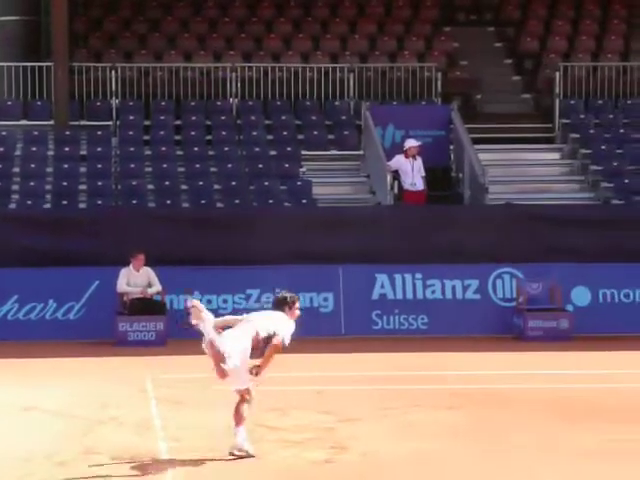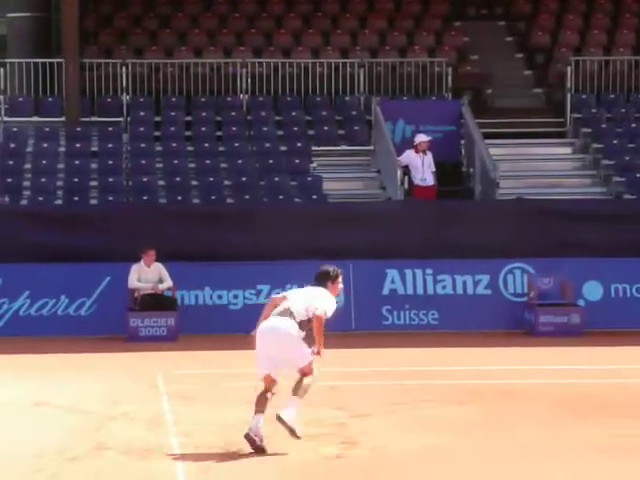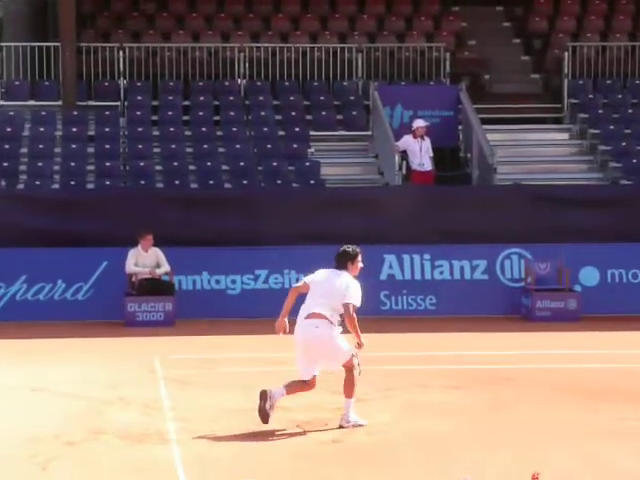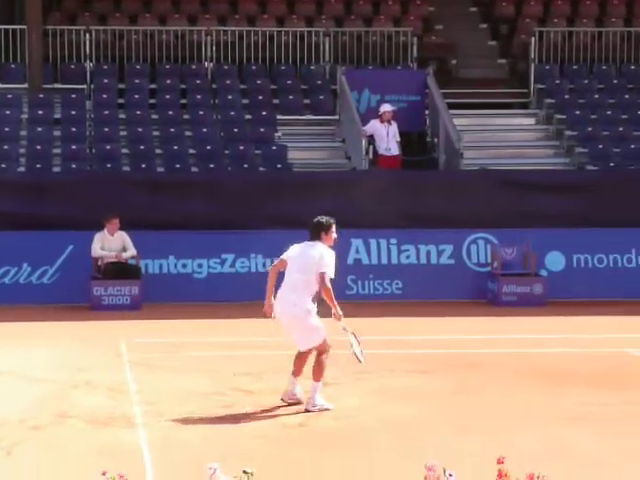
dt=0.2s
person 1, frame 1
left shoulder: (258, 314)
right shoulder: (287, 324)
left elbow: (229, 319)
right elbow: (276, 344)
right wrist: (261, 366)
right hip: (240, 341)
left knee: (246, 396)
right knee: (224, 374)
left ankle: (240, 442)
right ankle: (202, 316)
person 1, frame 2
left shoulder: (302, 291)
right shoulder: (328, 299)
left elbow: (274, 300)
right elbow: (318, 318)
left wrist: (260, 326)
right wrist: (319, 346)
left hip: (266, 328)
right hip: (285, 329)
left knee: (269, 386)
right knee: (308, 373)
left ankle: (256, 429)
right ankle: (289, 413)
person 1, frame 3
left shoulder: (322, 274)
right shoulder: (352, 284)
left elbow: (295, 290)
right elbow: (349, 314)
left wrist: (282, 317)
right wrist: (359, 337)
left hip: (302, 329)
right hip: (324, 330)
left knee: (308, 383)
right knee: (351, 365)
left ankle: (273, 395)
right ankle: (348, 416)
person 1, frame 4
left shoulder: (297, 248)
right shoulder: (326, 253)
left elbow: (274, 269)
right elbow: (324, 284)
left wrist: (269, 298)
right wrist: (335, 308)
left hip: (282, 305)
right hip: (300, 308)
left knee: (307, 347)
right knee: (323, 349)
left ankle: (292, 391)
right ankle: (314, 399)
